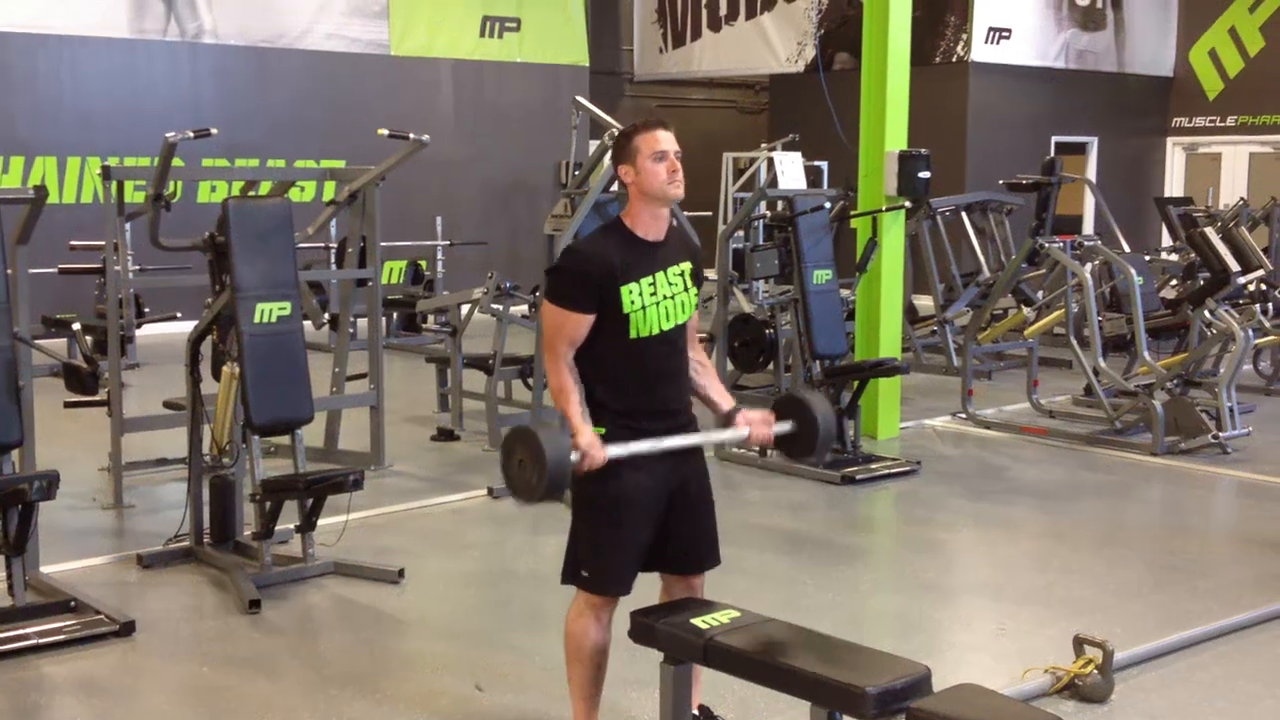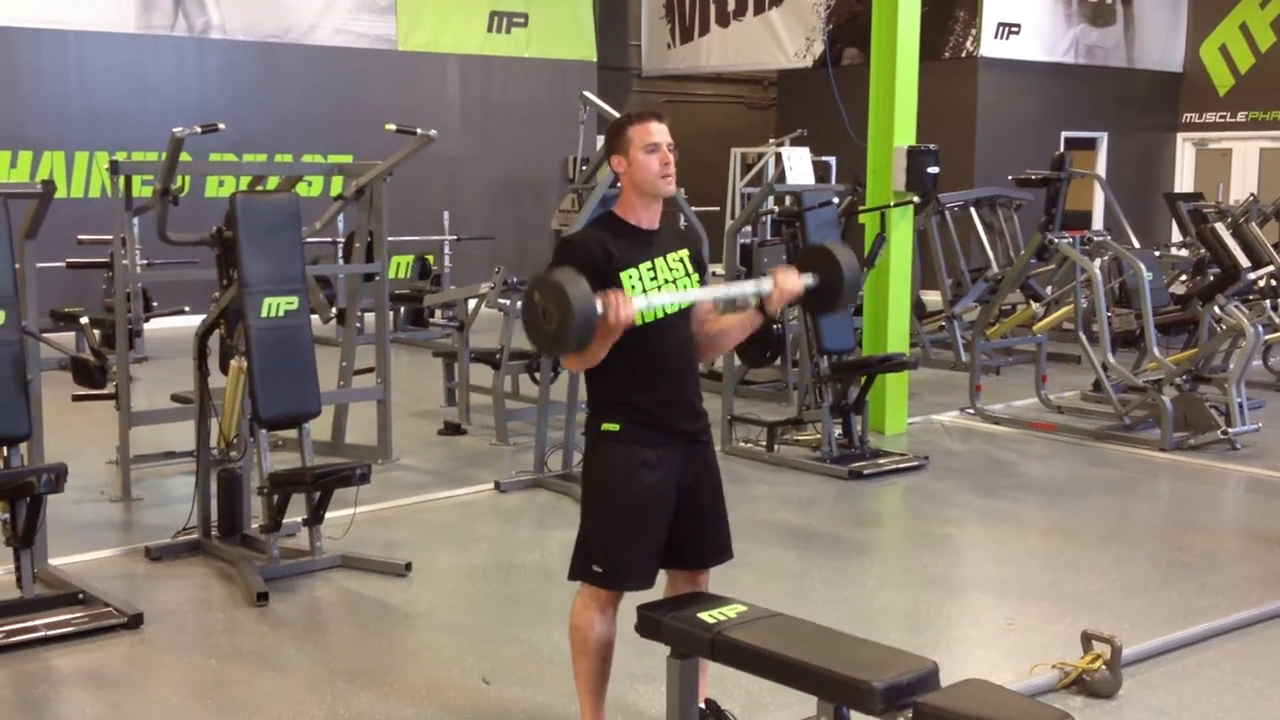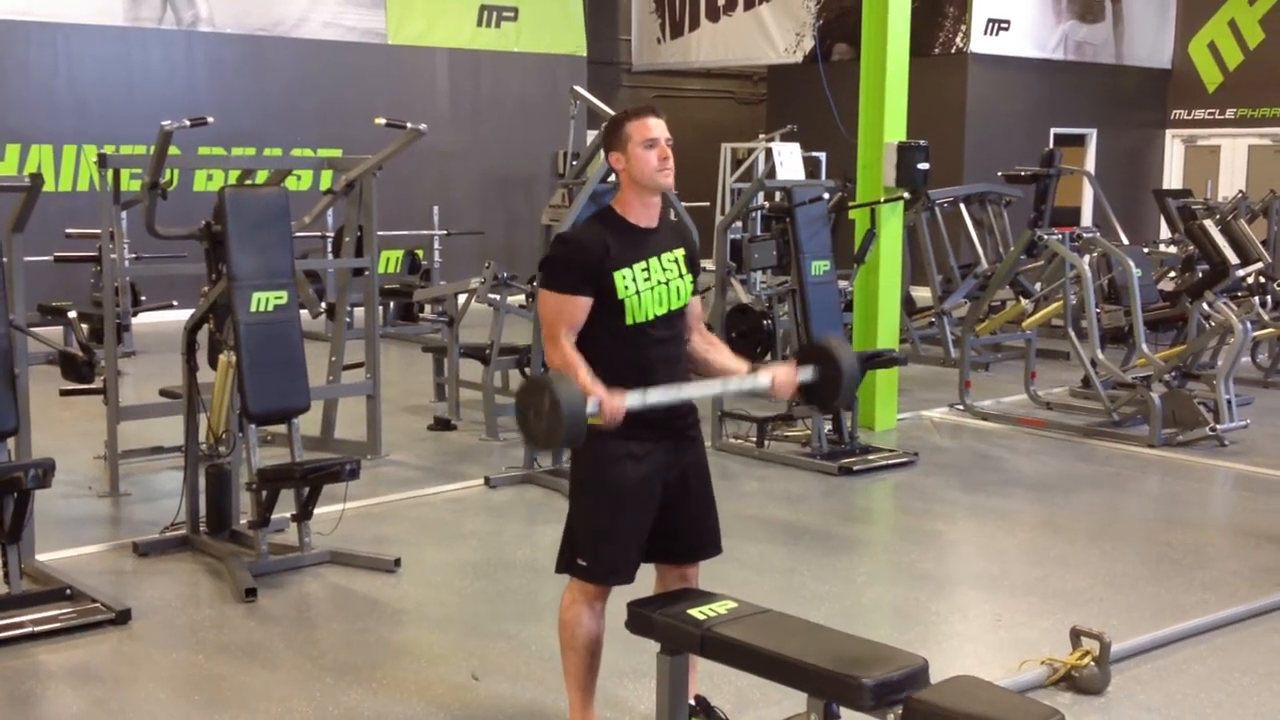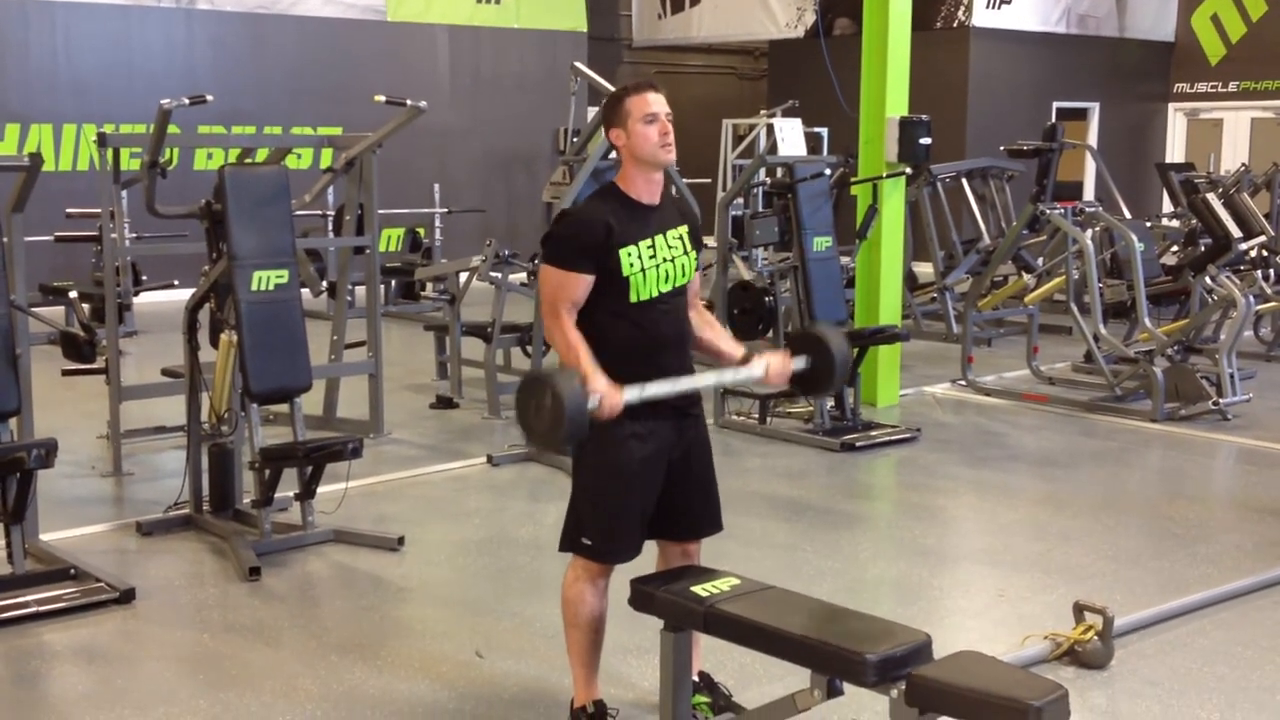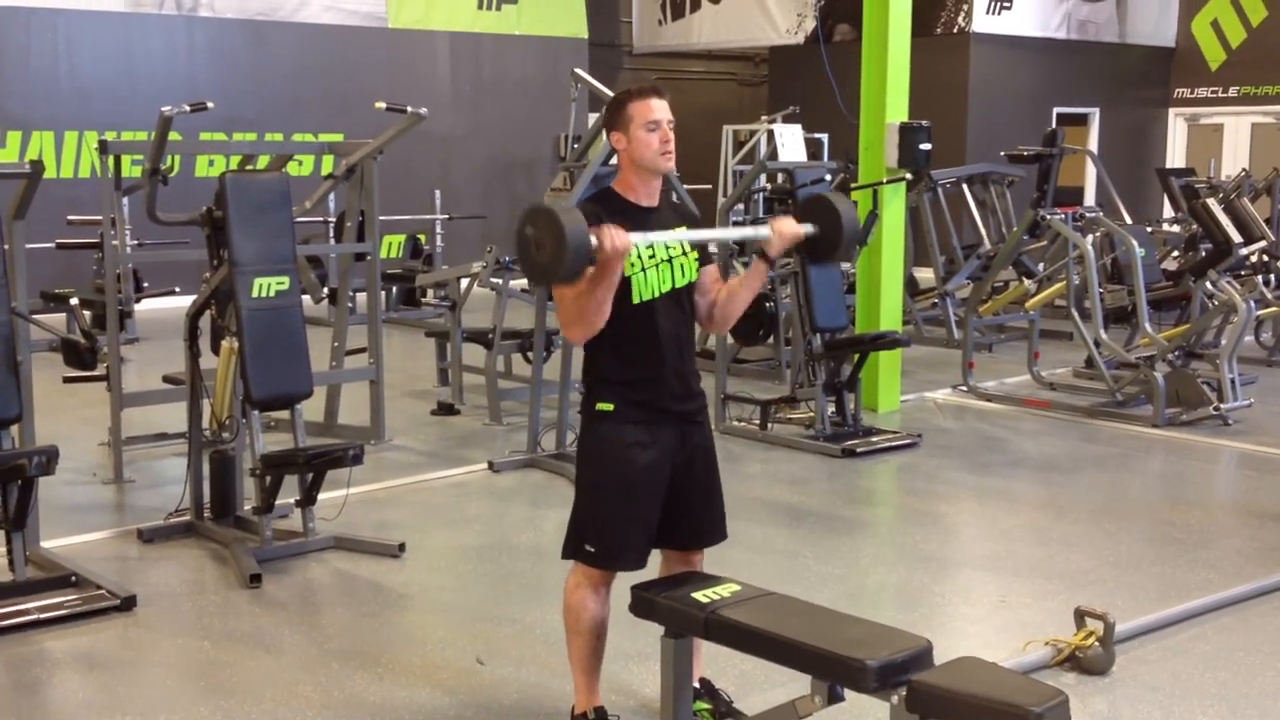
dt=1s
person 1, frame 1
left shoulder: (685, 250)
right shoulder: (590, 259)
right elbow: (558, 357)
left wrist: (733, 409)
right wrist: (581, 433)
left hip: (678, 441)
right hip: (615, 449)
left knee: (687, 578)
right knee: (599, 592)
person 1, frame 2
left shoulder: (684, 243)
right shoulder: (589, 249)
left elbow: (701, 339)
right elbow: (572, 352)
left wrist: (765, 307)
right wrist: (605, 321)
left hip: (691, 434)
right hip: (624, 443)
left knee: (693, 571)
right knee: (604, 586)
person 1, frame 3
left shoulder: (680, 241)
right shoulder: (583, 247)
right elbow: (558, 344)
left wrist: (753, 373)
right wrist: (594, 393)
left hip: (680, 429)
right hip: (616, 437)
left knee: (683, 567)
right knee: (592, 581)
person 1, frame 4
left shoulder: (682, 216)
right shoulder: (587, 224)
right elbow: (558, 319)
left wrist: (745, 357)
right wrist: (595, 382)
left hip: (682, 410)
right hip: (621, 415)
left knee: (684, 545)
right knee: (595, 558)
person 1, frame 5
left shoulder: (683, 219)
right shoulder: (592, 222)
left elbow: (716, 318)
right elbow: (577, 329)
left wrist: (766, 257)
right wrist: (610, 264)
left hip: (686, 413)
right hip: (620, 420)
left knee: (687, 553)
right knee: (597, 565)
